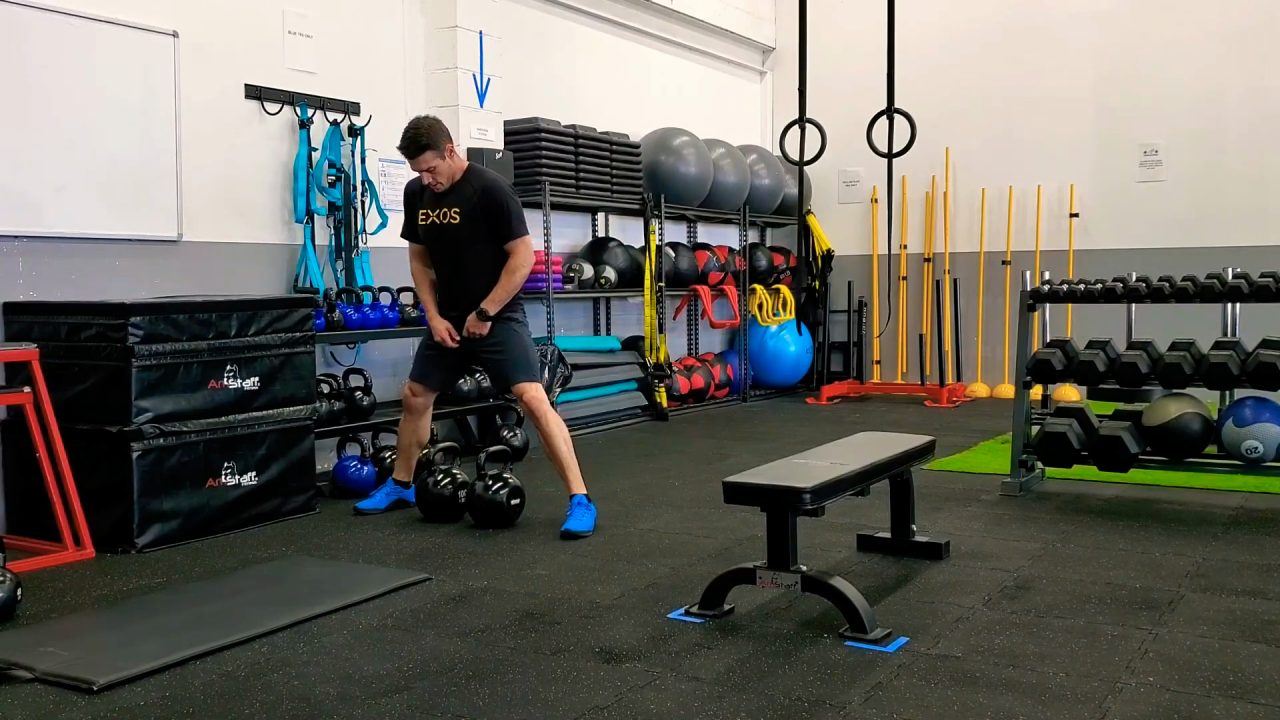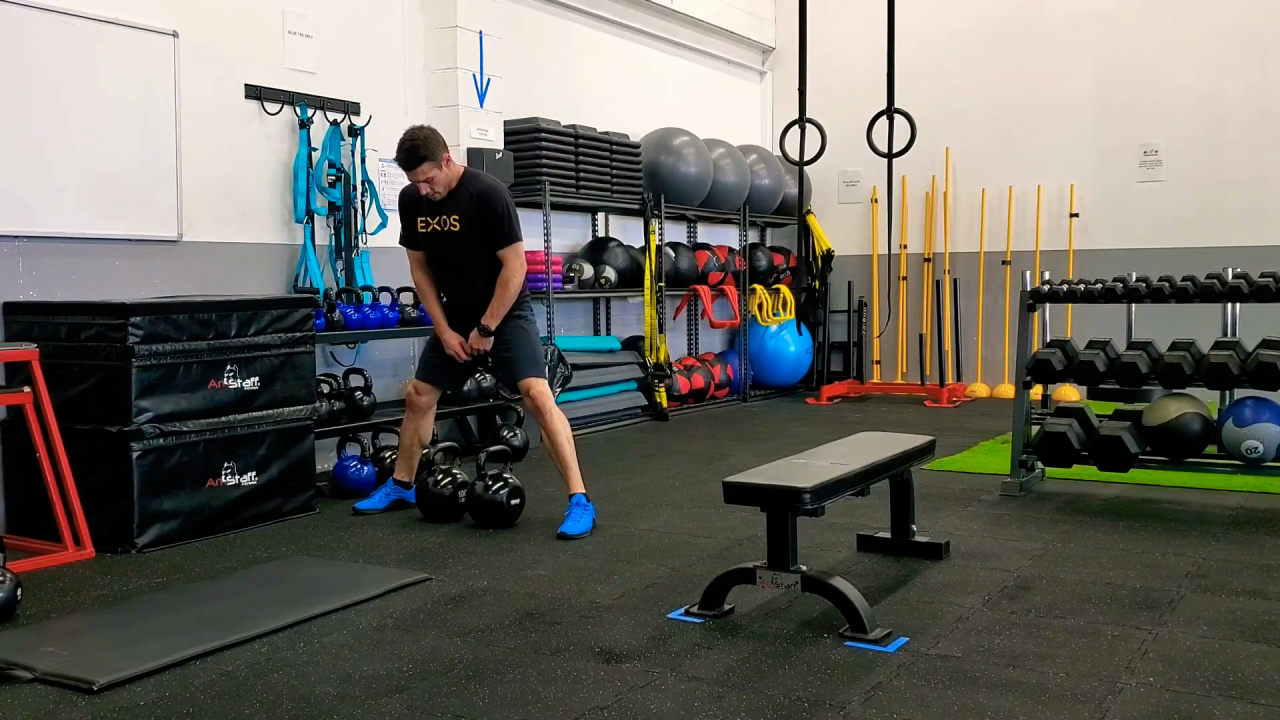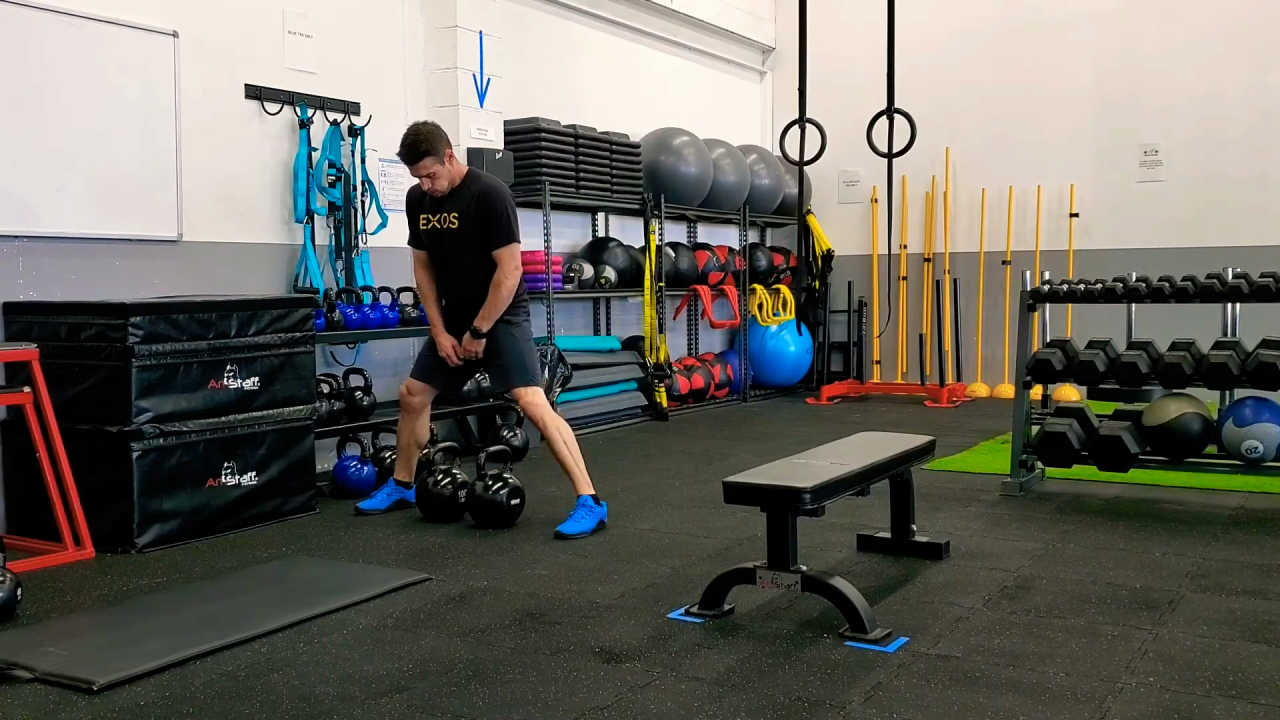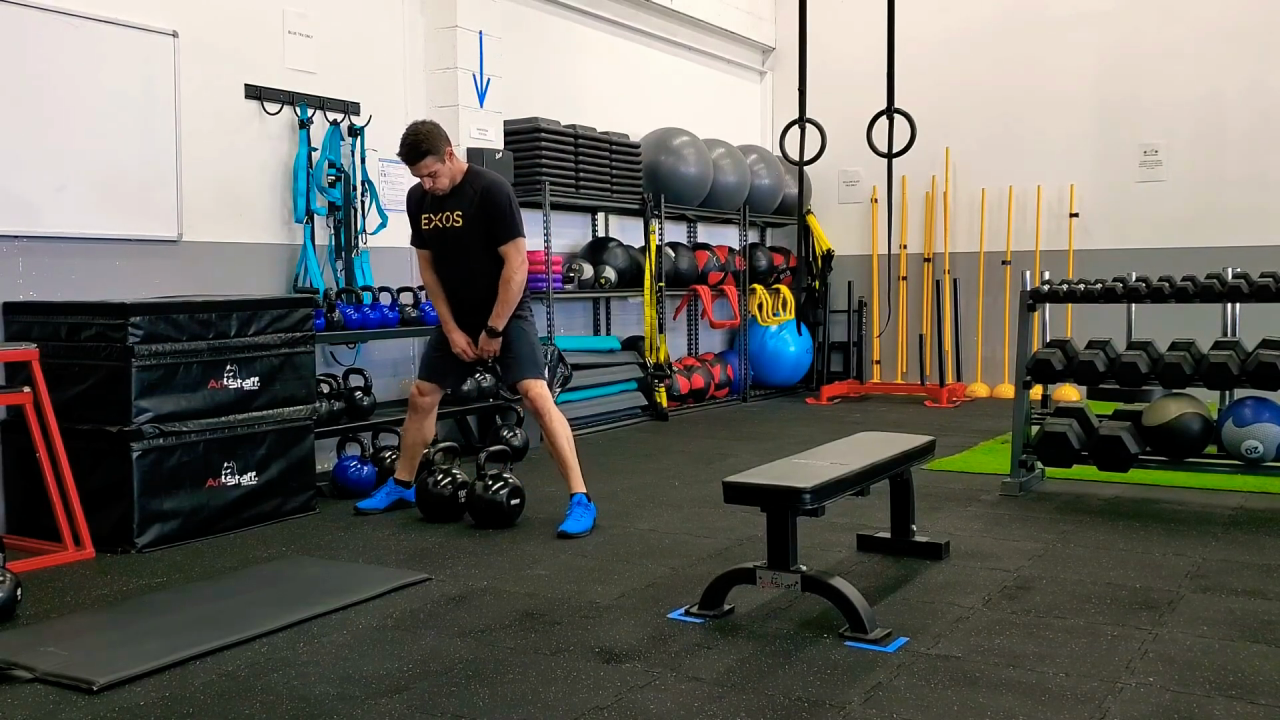
dt=0.5s
person 1, frame 1
left shoulder: (490, 189)
right shoulder: (416, 193)
left elbow: (523, 257)
left wrist: (485, 313)
right wrist: (433, 315)
left hip: (498, 316)
right hip: (449, 319)
left knee: (533, 399)
right knee: (415, 397)
left ankle: (580, 502)
right ankle: (400, 486)
person 1, frame 2
left shoulder: (488, 193)
right shoulder: (411, 200)
left elbow: (515, 266)
right elbow: (420, 267)
left wrist: (486, 328)
right wrist: (443, 329)
left hip: (506, 313)
right hip: (455, 317)
left knee: (537, 395)
right knee: (418, 395)
left ankle: (580, 501)
right ankle: (401, 486)
person 1, frame 3
left shoulder: (489, 193)
right shoulder: (417, 200)
left elbow: (510, 269)
right elbow: (423, 267)
left wrist: (479, 331)
right wrist: (440, 332)
left hip: (501, 317)
right hip: (452, 319)
left knee: (533, 403)
right knee: (412, 395)
left ankle: (589, 501)
right ankle: (402, 486)
person 1, frame 4
left shoulder: (491, 190)
right shoulder: (418, 199)
left elbow: (516, 264)
right elbow: (428, 267)
left wrist: (494, 329)
right wrist: (452, 330)
left hip: (506, 314)
right hip: (456, 318)
left knee: (537, 397)
right knee: (422, 397)
left ankle: (581, 500)
right ankle: (402, 486)
